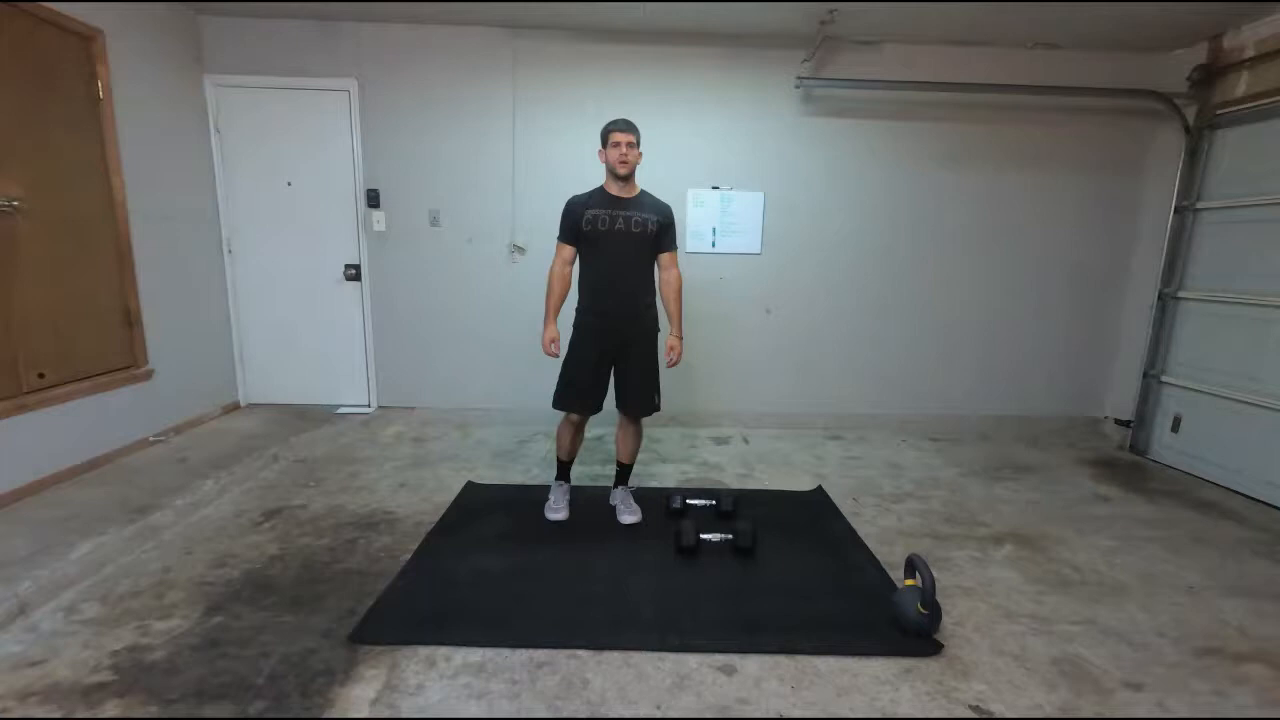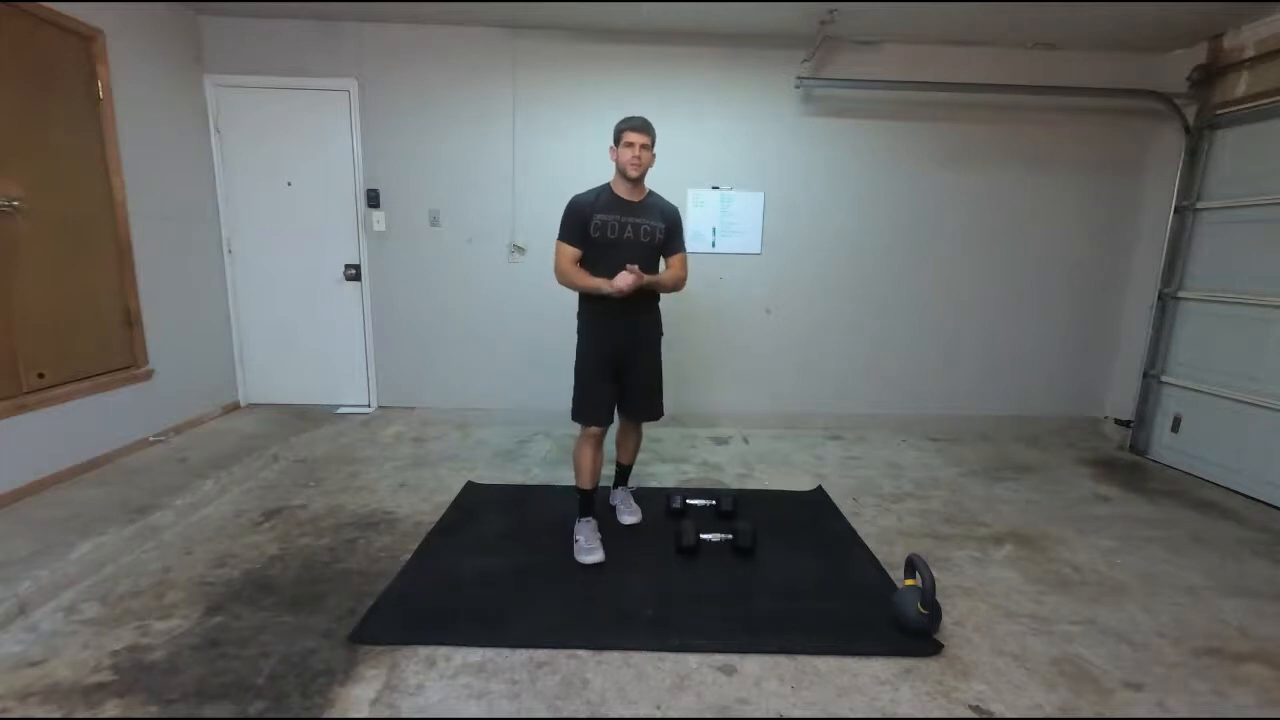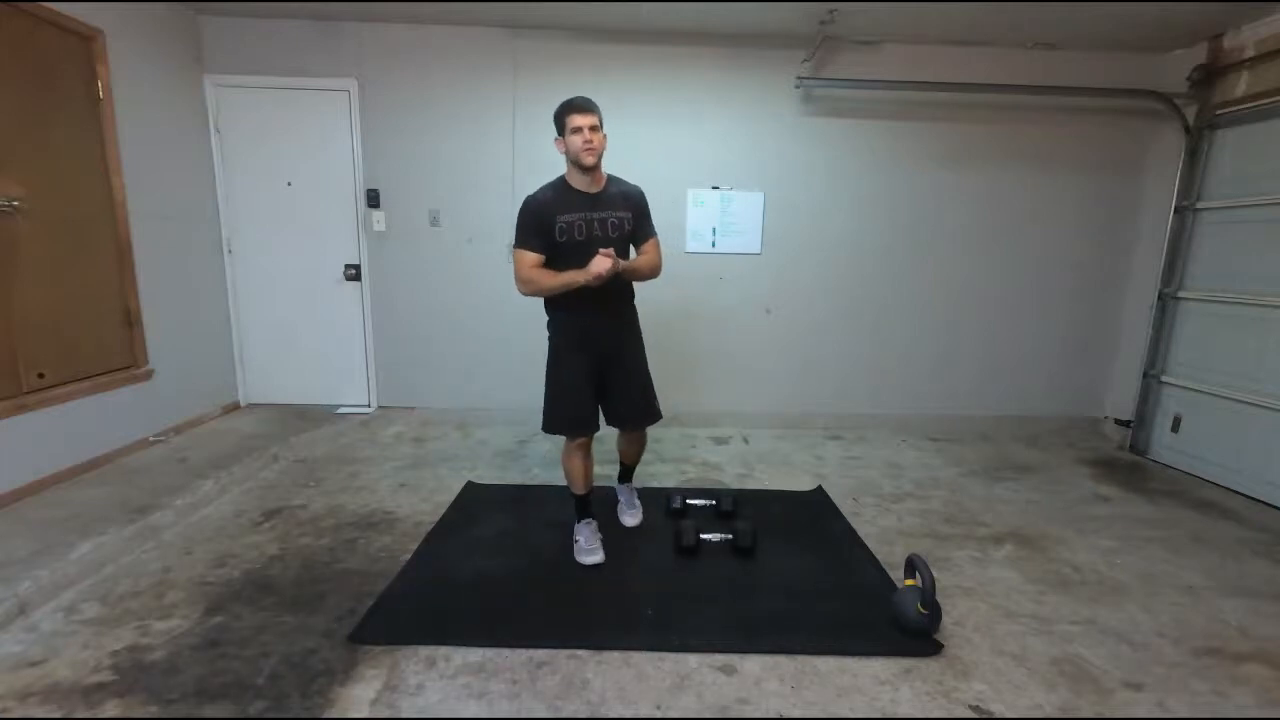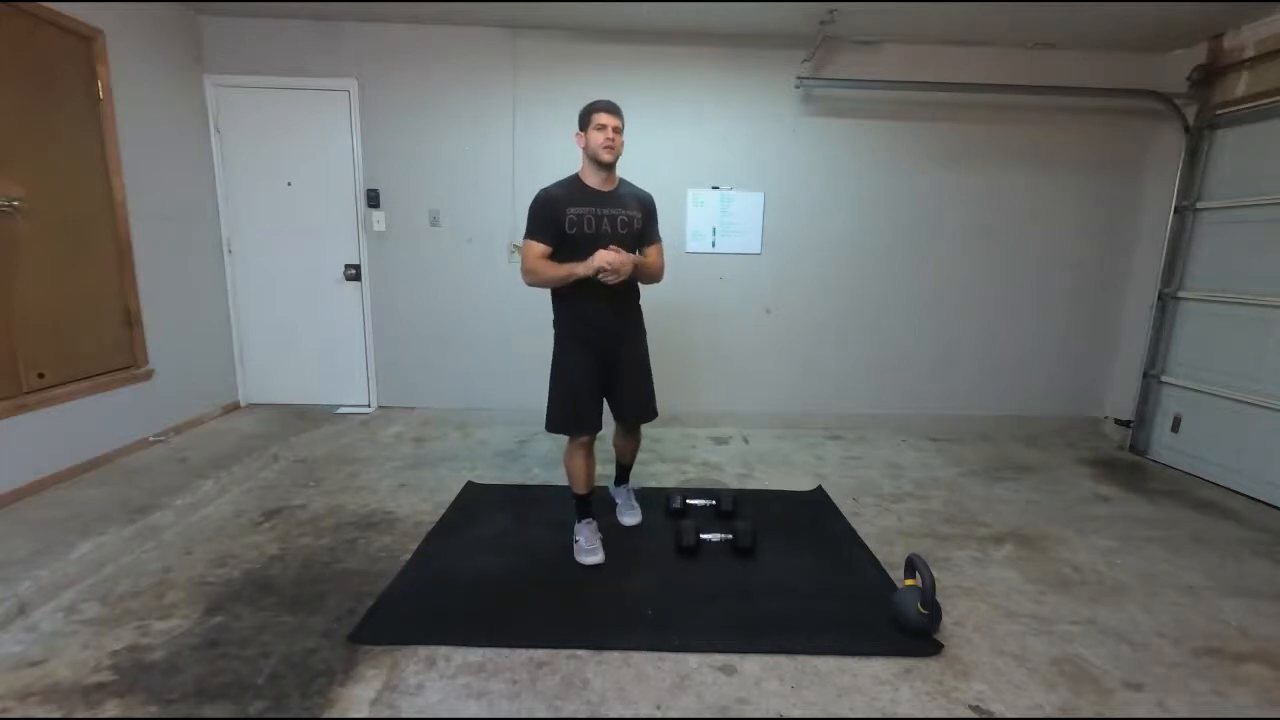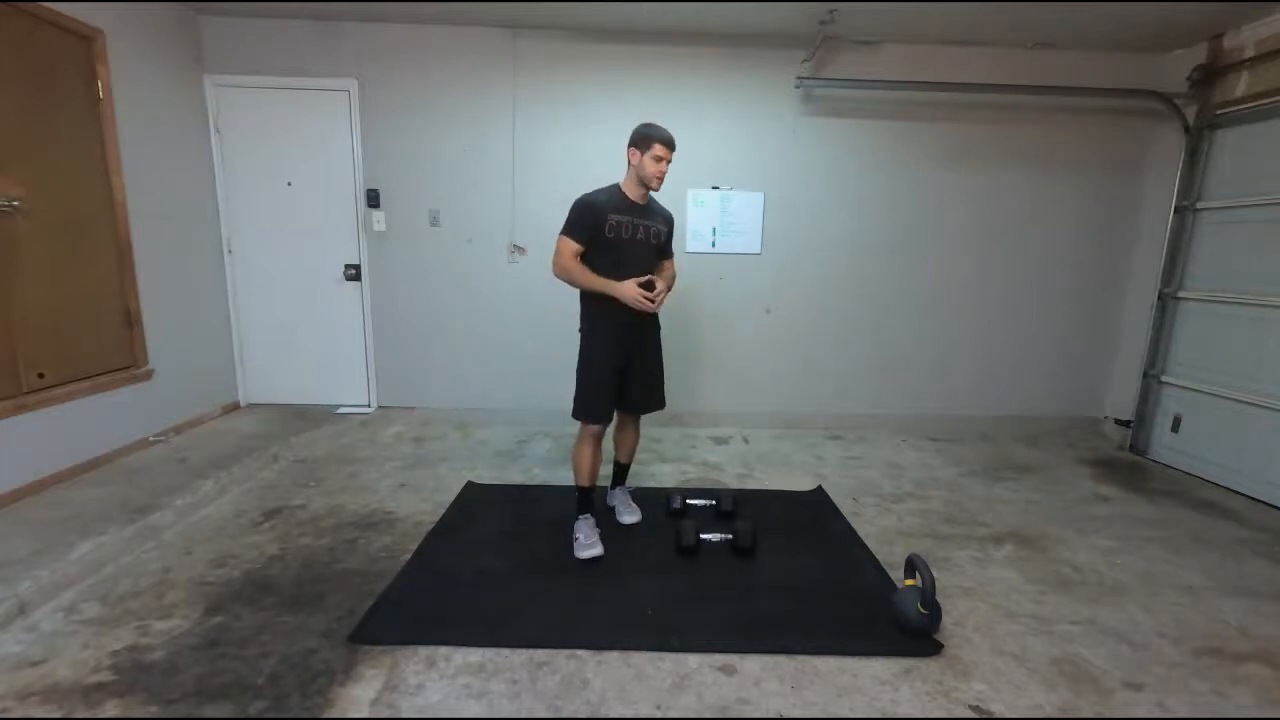
dt=1s
person 1, frame 1
left shoulder: (659, 211)
right shoulder: (579, 206)
left elbow: (669, 273)
right elbow: (562, 266)
left wrist: (675, 330)
right wrist: (550, 321)
left hip: (640, 331)
right hip: (591, 328)
left knee: (633, 414)
right knee: (576, 413)
left ankle: (621, 489)
right ankle: (561, 483)
person 1, frame 2
left shoulder: (666, 212)
right shoulder: (584, 205)
left elbow: (678, 275)
right elbow: (564, 269)
left wrist: (644, 281)
right wrist: (609, 285)
left hip: (644, 332)
right hip: (597, 332)
left knee: (633, 418)
right knee: (593, 427)
left ankle: (621, 489)
right ankle: (585, 518)
person 1, frame 3
left shoulder: (630, 196)
right shoulder: (541, 205)
left elbow: (653, 263)
right elbow: (526, 279)
left wrist: (617, 266)
right wrist: (583, 274)
left hip: (623, 334)
right hip: (571, 339)
left knee: (635, 425)
right knee: (578, 436)
left ankle: (625, 486)
right ankle: (584, 521)
person 1, frame 4
left shoulder: (640, 201)
right shoulder: (553, 199)
left elbow: (656, 271)
right elbow: (531, 271)
left wrist: (635, 265)
right wrist: (584, 267)
left hip: (628, 334)
right hip: (577, 338)
left knee: (631, 423)
right knee: (581, 434)
left ankle: (622, 486)
right ankle: (584, 520)
person 1, frame 5
left shoulder: (662, 217)
right shoulder: (593, 205)
right elbow: (562, 264)
left wrist: (664, 286)
right wrist: (617, 288)
left hip: (644, 331)
right hip: (602, 332)
left knee: (631, 414)
right knee: (593, 425)
left ankle: (618, 489)
right ankle: (583, 516)
